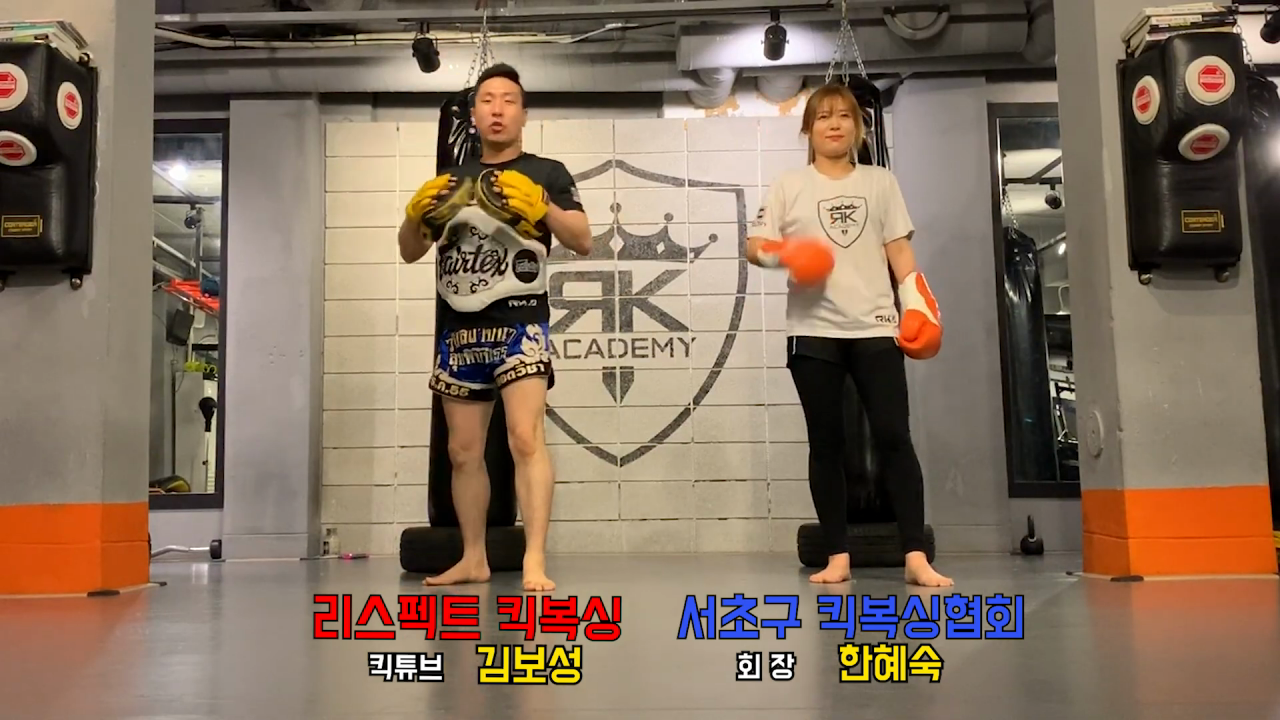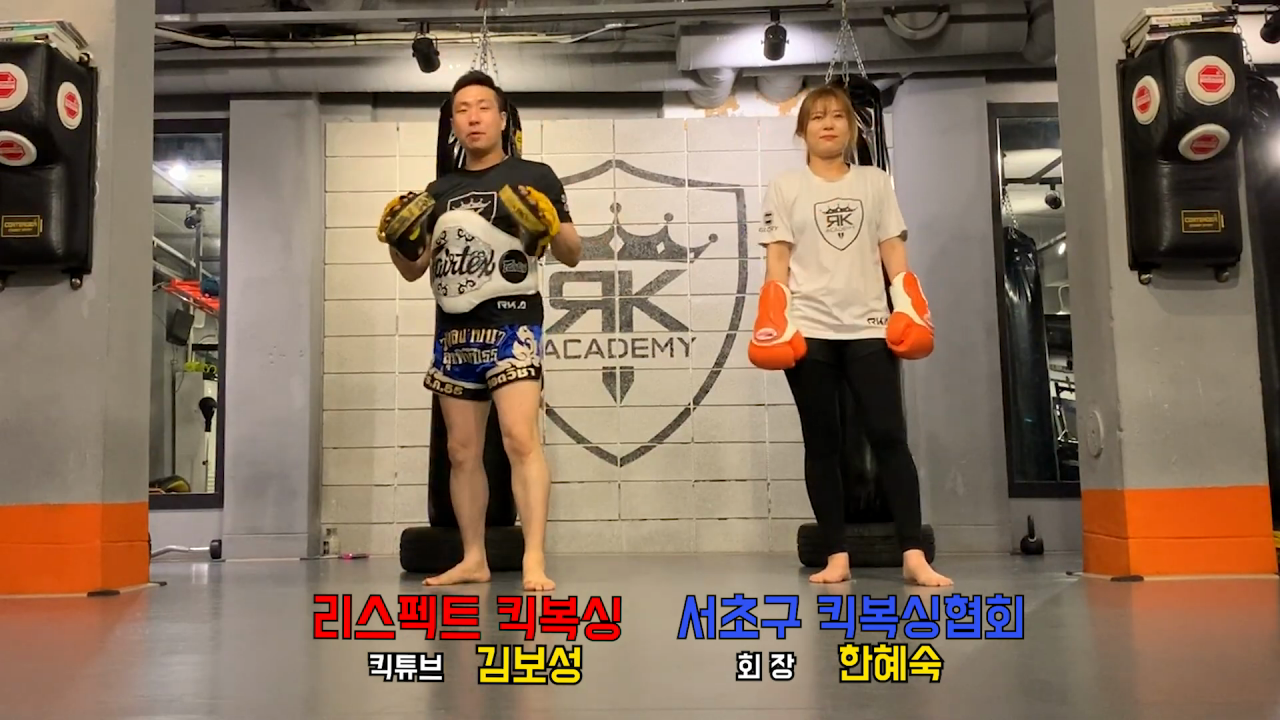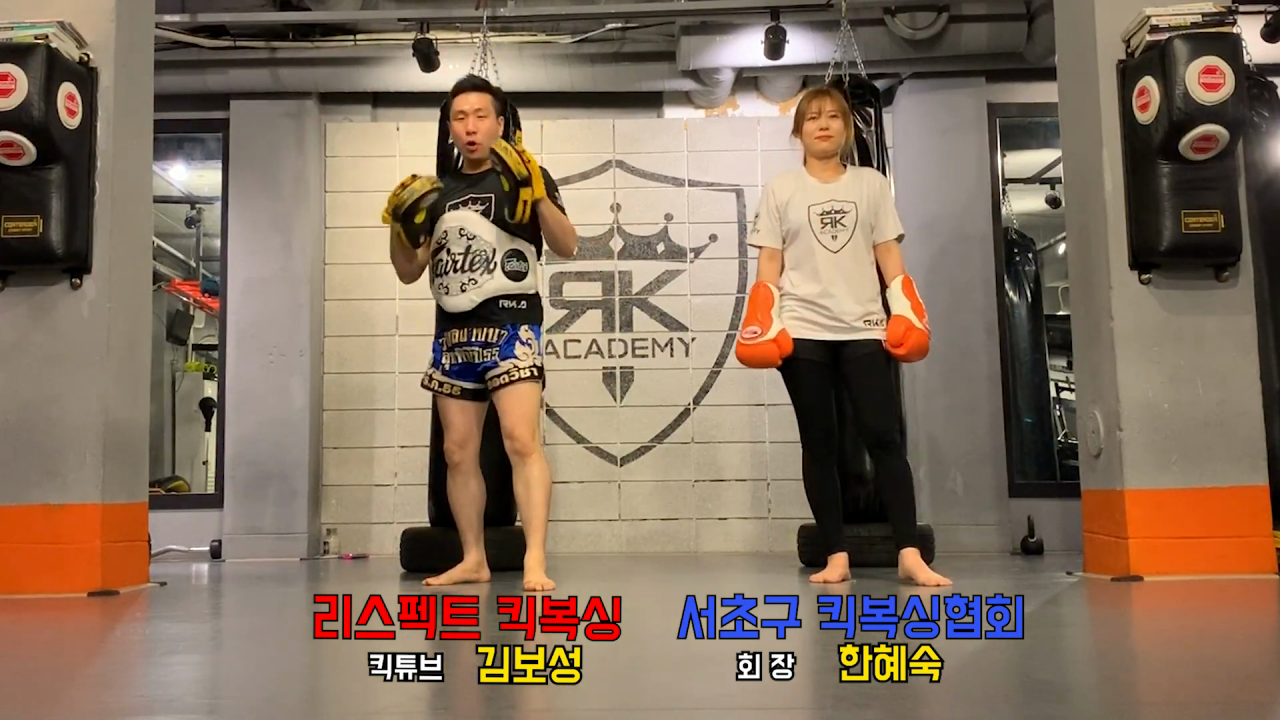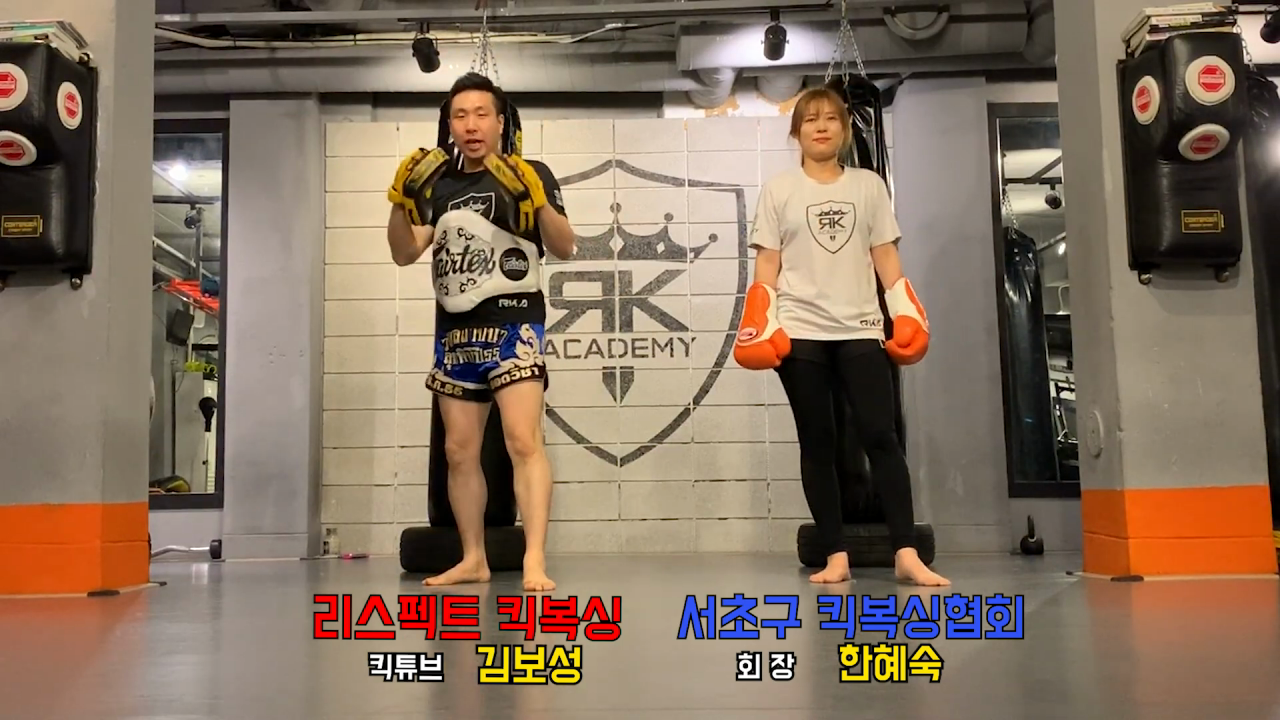
dt=0.2s
person 1, frame 1
left shoulder: (545, 172)
right shoulder: (454, 179)
left elbow: (582, 242)
right elbow: (410, 251)
left wrist: (538, 207)
right wrist: (418, 213)
left hip: (519, 325)
right hip: (459, 331)
left knee: (526, 439)
right knee: (463, 452)
left ankle: (535, 563)
right ankle: (473, 559)
person 1, frame 2
left shoulder: (534, 176)
right shoulder: (440, 190)
left elbow: (573, 253)
right elbow: (412, 270)
left wrist: (548, 224)
right wrist: (395, 238)
left hip: (511, 325)
right hip: (454, 333)
left knee: (521, 439)
right knee: (461, 451)
left ankle: (534, 563)
right ankle: (473, 558)
person 1, frame 3
left shoulder: (527, 174)
right shoulder: (438, 194)
left elbow: (566, 246)
right elbow: (409, 272)
left wrist: (533, 191)
right wrist: (400, 223)
left hip: (511, 326)
right hip: (453, 334)
left knee: (522, 441)
right knee: (457, 451)
left ankle: (535, 562)
right ankle: (473, 559)
person 1, frame 4
left shoulder: (531, 174)
right shoulder: (440, 188)
left elbow: (564, 247)
right elbow: (404, 253)
left wrist: (533, 198)
right wrist: (402, 199)
left hip: (513, 325)
right hip: (455, 334)
left knee: (524, 441)
right knee: (459, 451)
left ankle: (535, 562)
right ankle: (473, 559)
person 2, frame 1
left shoulder: (881, 182)
right shoulder: (792, 188)
left elbow: (899, 250)
right elbow: (754, 246)
left wrist: (919, 307)
right wrist: (783, 252)
left hip: (875, 327)
right hip: (813, 330)
left knee: (894, 437)
right knee: (826, 443)
left ankle: (915, 555)
right ankle: (837, 556)
person 2, frame 2
left shoulder: (875, 182)
right shoulder: (785, 187)
left elbow: (892, 250)
right elbow: (777, 261)
left wrist: (909, 309)
right wrist: (774, 323)
left hip: (868, 328)
right hip: (809, 334)
left knee: (888, 436)
right knee: (822, 443)
left ankle: (913, 554)
right ankle: (836, 556)
person 2, frame 3
left shoulder: (872, 183)
right shoulder: (780, 189)
left elbow: (888, 253)
right elbow: (769, 263)
left wrist: (906, 313)
right wrist: (763, 321)
left hip: (864, 329)
right hip: (803, 332)
left knee: (883, 436)
right knee: (819, 443)
left ankle: (909, 554)
right ankle: (836, 556)
person 2, frame 4
left shoulder: (869, 185)
right shoulder: (779, 190)
left elbow: (885, 255)
right elbow: (767, 263)
left wrist: (907, 312)
right wrist: (761, 322)
left hip: (860, 329)
right hip: (800, 332)
left knee: (880, 436)
right knee: (817, 443)
left ankle: (906, 554)
right ankle: (835, 556)
